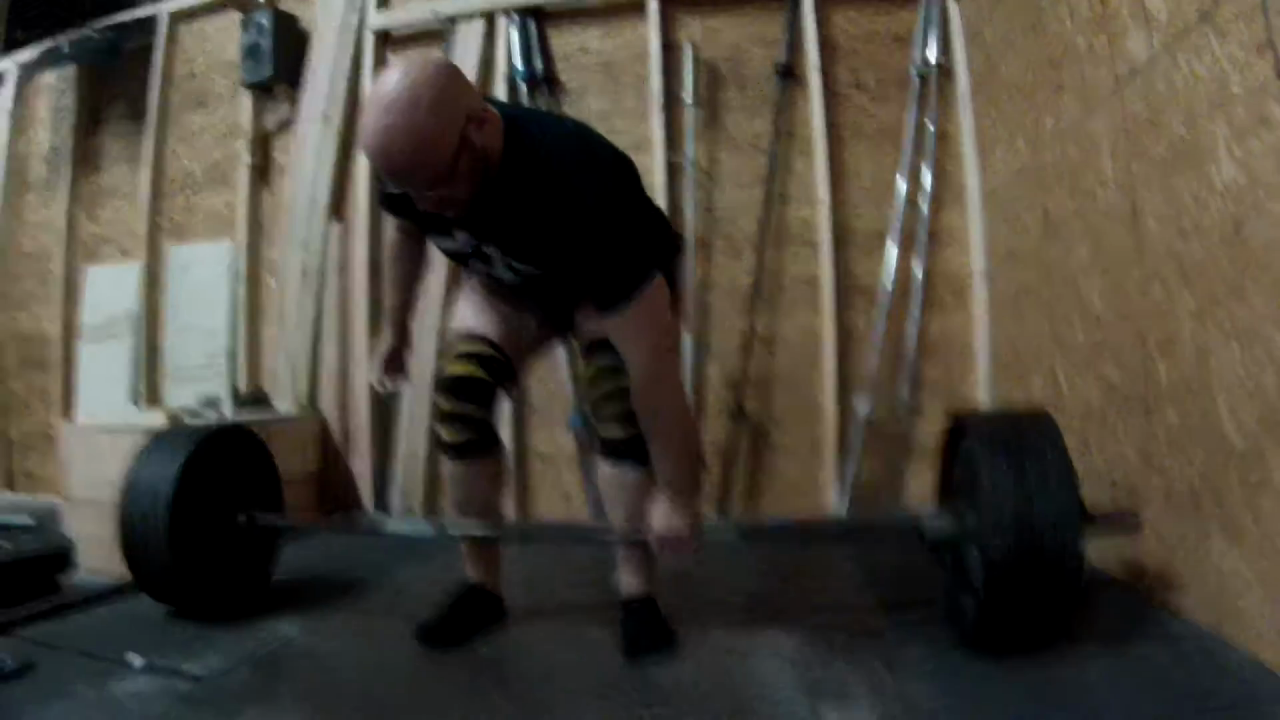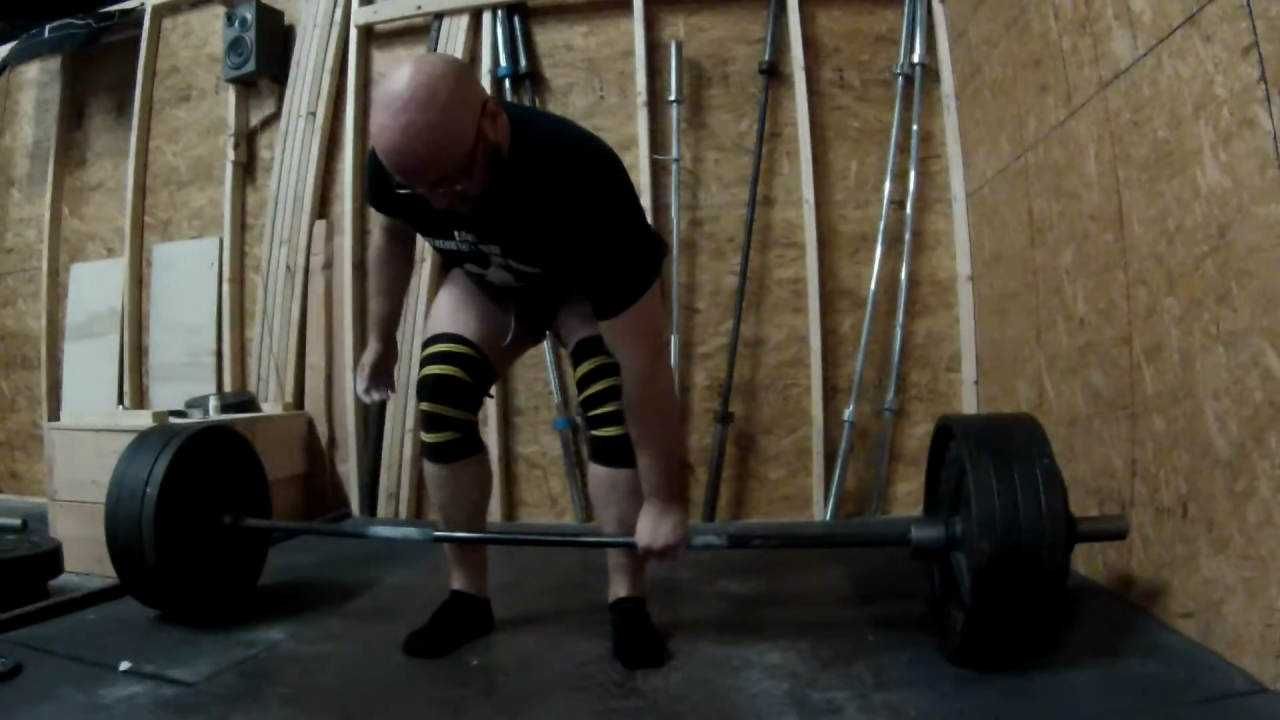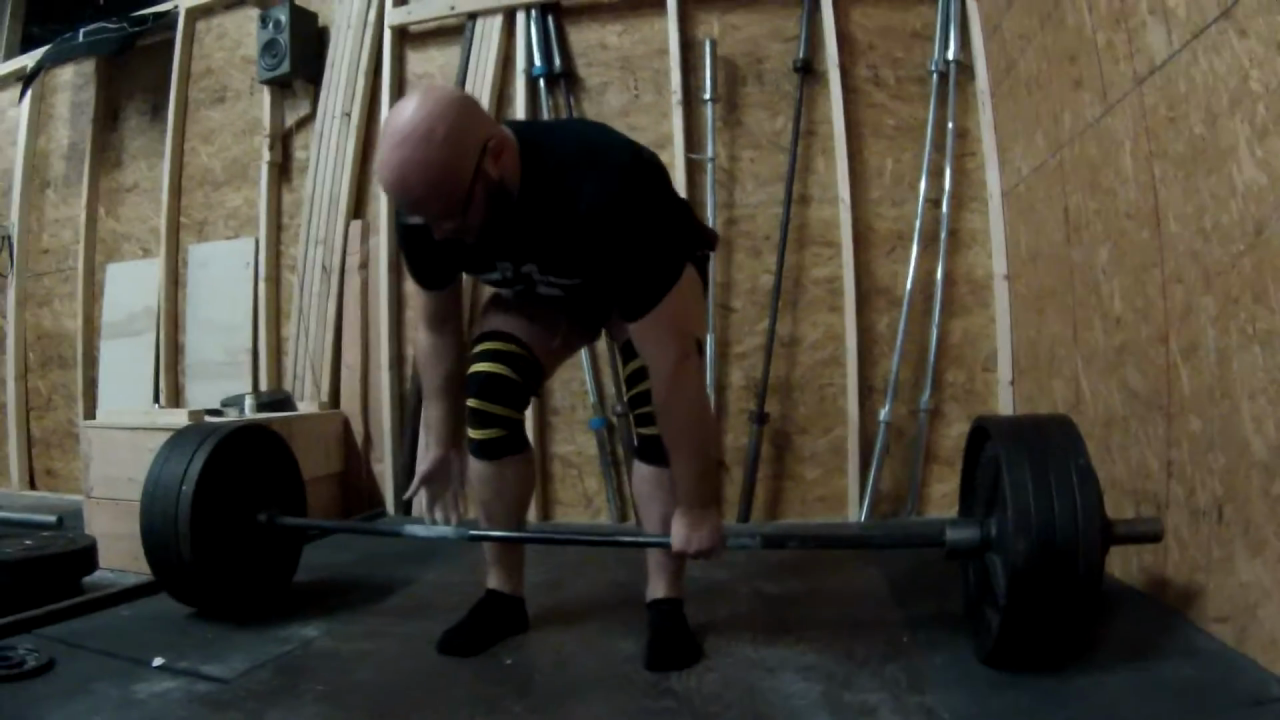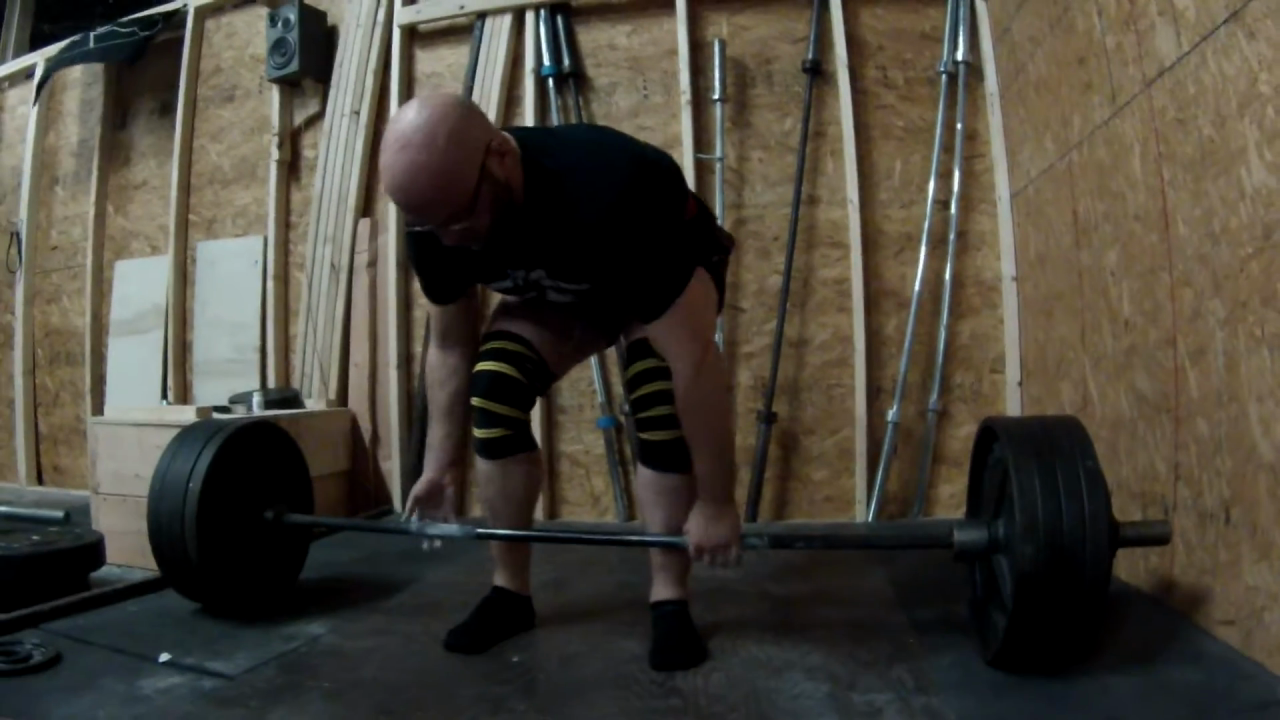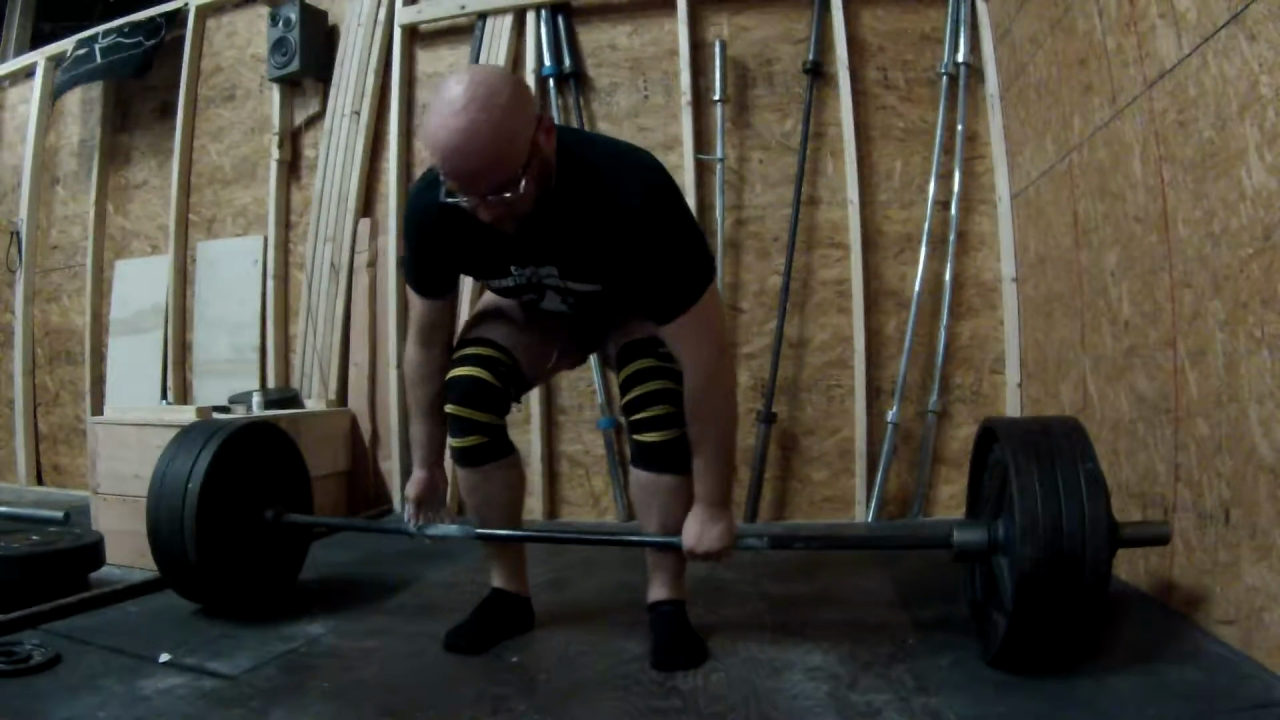
dt=0.4s
person 1, frame 1
left shoulder: (581, 185)
right shoulder: (408, 161)
left elbow: (652, 356)
right elbow: (406, 233)
left wrist: (677, 495)
right wrist: (396, 328)
left hip: (617, 278)
right hip: (506, 280)
left knee: (619, 404)
right knee: (458, 398)
left ankle: (636, 592)
right ankle: (481, 588)
person 1, frame 2
left shoulder: (581, 182)
right shoulder: (396, 162)
left elbow: (644, 359)
right elbow: (390, 233)
left wrist: (663, 503)
right wrist: (380, 336)
left hip: (588, 284)
right hip: (484, 280)
left knee: (614, 409)
right knee: (439, 402)
left ankle: (626, 600)
right ankle: (468, 594)
person 1, frame 3
left shoulder: (602, 190)
right shoulder: (425, 201)
left elbow: (675, 361)
right elbow: (437, 326)
left wrist: (699, 506)
right wrist: (439, 444)
left hip: (651, 275)
right hip: (535, 288)
left knee: (657, 401)
right knee: (486, 398)
left ankle: (664, 600)
right ankle: (503, 593)
person 1, frame 4
left shoulder: (607, 194)
right shoulder: (436, 213)
left elbow: (695, 360)
right elbow: (449, 346)
left wrist: (715, 502)
right wrist: (442, 465)
left hip: (672, 264)
right hip: (552, 290)
left knee: (661, 404)
right knee: (493, 393)
left ankle: (668, 601)
right ankle: (510, 591)
person 1, frame 5
left shoulder: (631, 194)
right shoulder: (432, 209)
left elbow: (707, 358)
right elbow: (426, 340)
left wrist: (711, 506)
right wrist: (426, 465)
left hip: (633, 305)
right hip: (531, 308)
left knee: (657, 404)
right knee: (467, 397)
left ankle: (665, 599)
right ankle: (509, 591)
